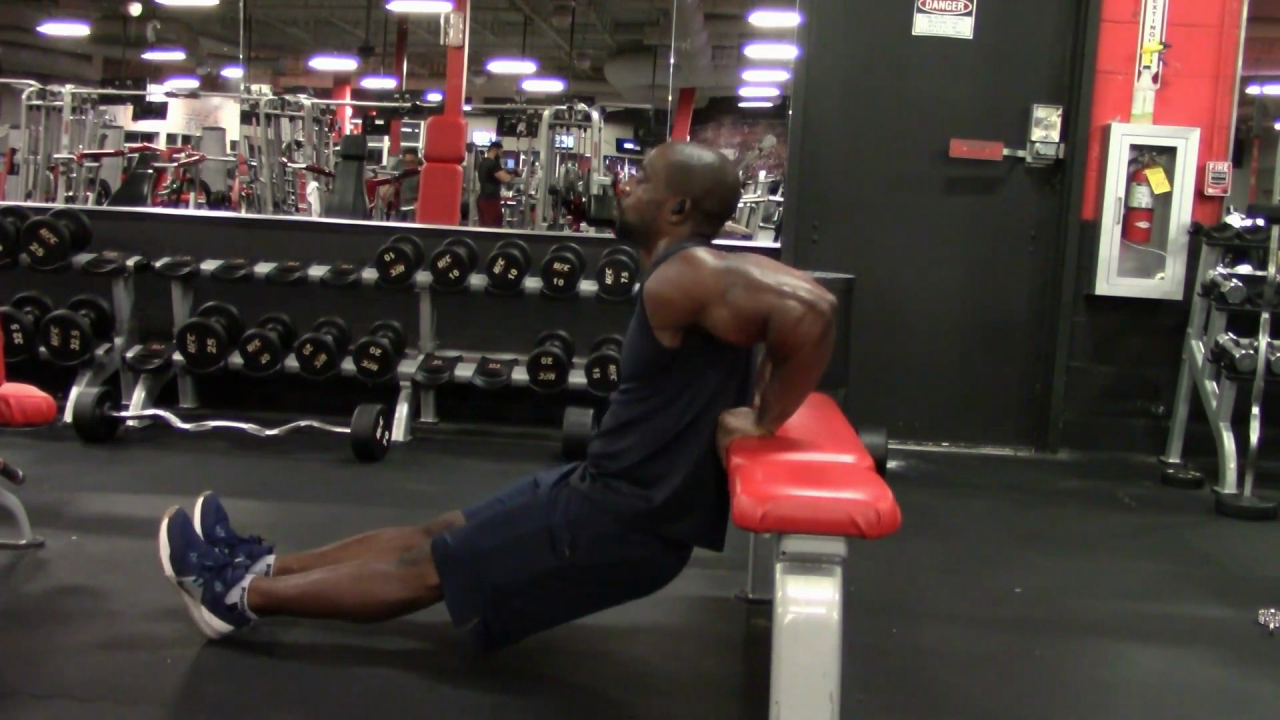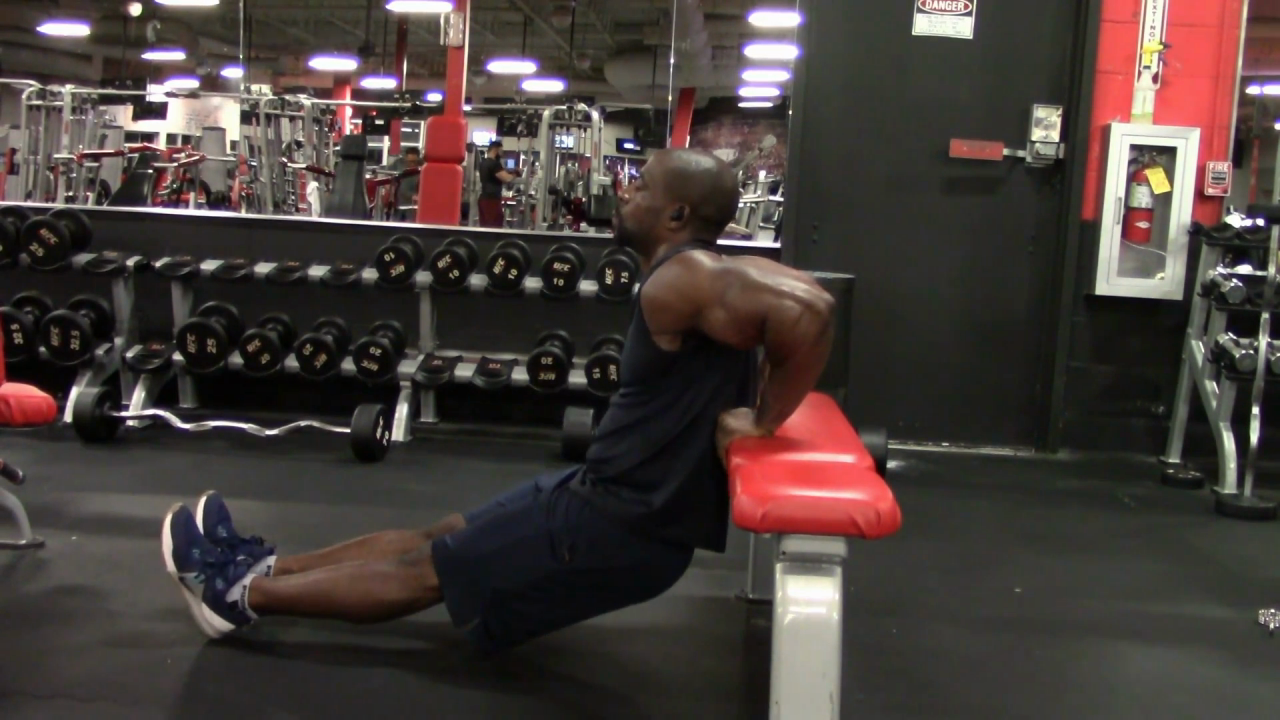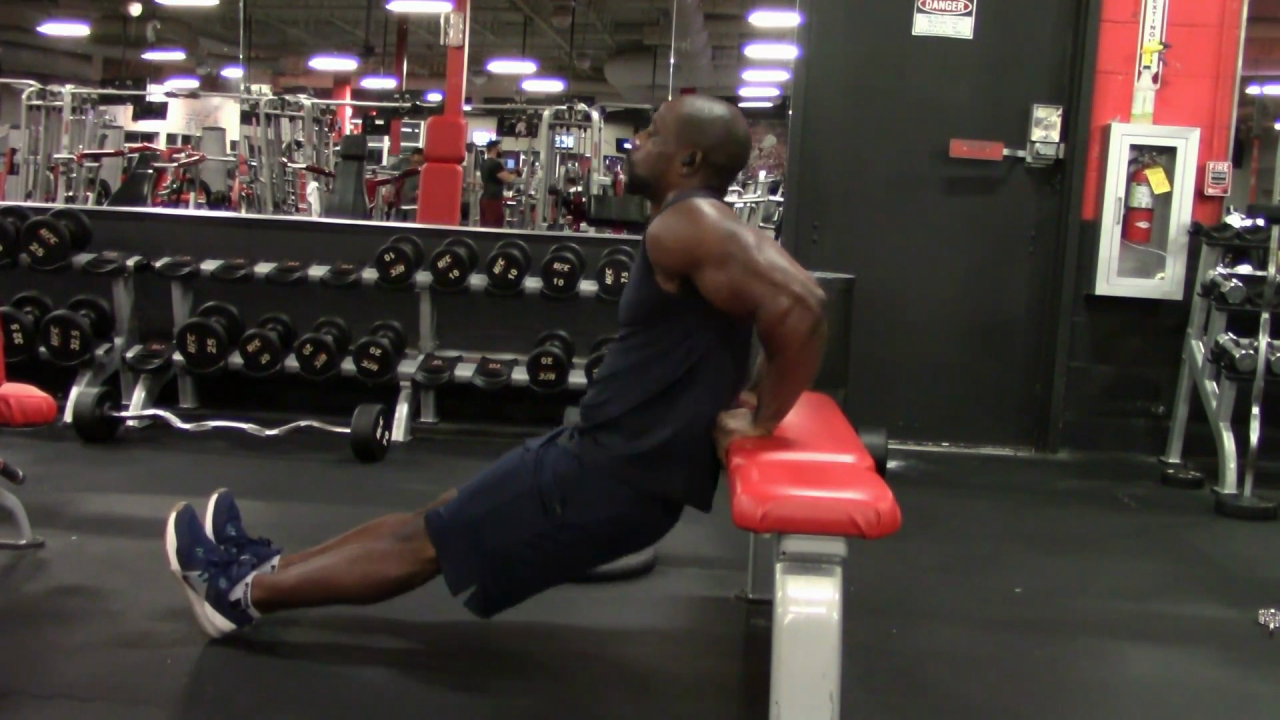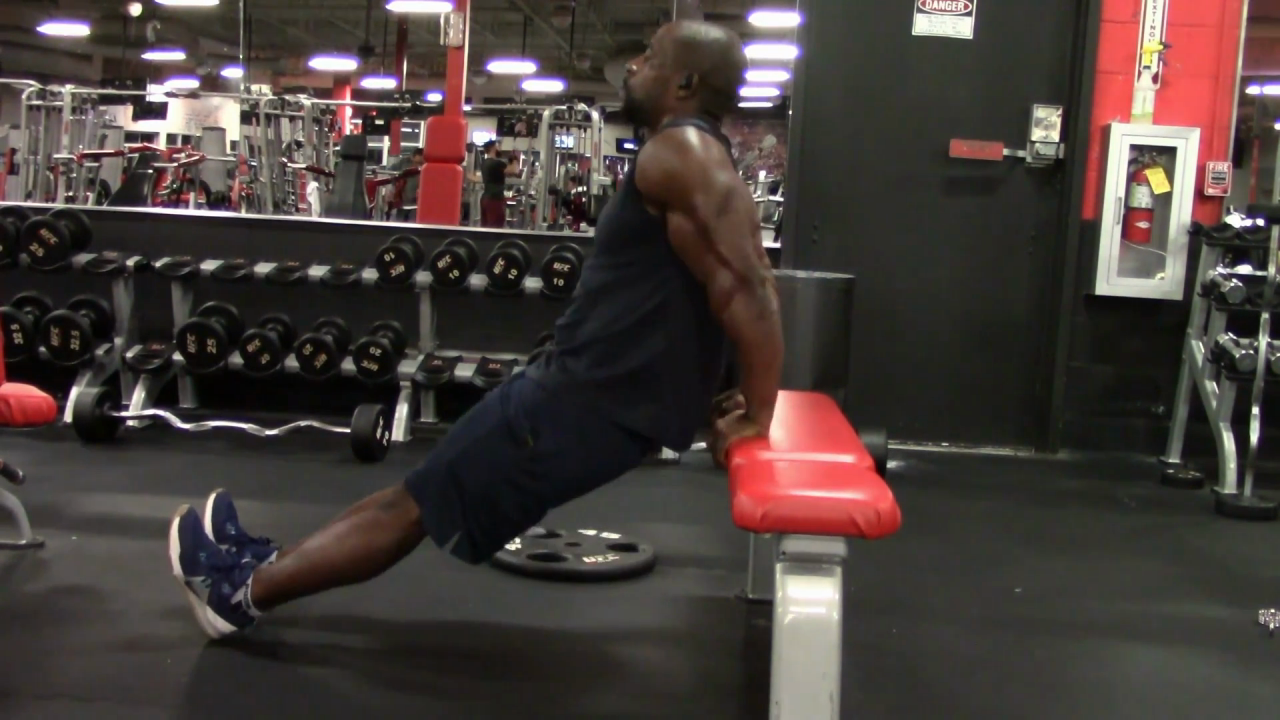
dt=0.4s
person 1, frame 1
left shoulder: (681, 277)
right shoulder: (700, 272)
left elbow: (810, 311)
right elbow: (788, 298)
left wrist: (764, 422)
right wrist: (758, 405)
left hip: (627, 519)
right hip: (616, 488)
left knee: (434, 567)
right knee: (444, 533)
left ankle: (240, 595)
right ankle: (265, 567)
person 1, frame 2
left shoulder: (679, 281)
right shoulder: (702, 275)
left elbow: (808, 312)
right elbow: (790, 300)
left wrist: (762, 423)
right wrist: (757, 407)
left hip: (628, 525)
right hip: (615, 491)
left knee: (432, 570)
right knee: (443, 536)
left ankle: (240, 594)
right ankle: (264, 567)
person 1, frame 3
left shoulder: (686, 227)
right shoulder: (705, 229)
left elbow: (799, 305)
right elbow: (784, 303)
left wrist: (763, 421)
right wrist: (753, 397)
left hip: (618, 478)
right hip: (605, 452)
left knee: (429, 543)
right knee: (440, 515)
left ankle: (242, 592)
right ankle: (270, 566)
person 1, frame 4
left shoulder: (679, 152)
right shoulder: (698, 160)
left elbow: (742, 289)
right elbow: (744, 283)
left wrist: (757, 417)
right wrist: (742, 397)
left hip: (590, 404)
right hip: (586, 386)
left knee: (416, 504)
right knee: (420, 488)
left ankle: (243, 592)
right ankle: (268, 566)
